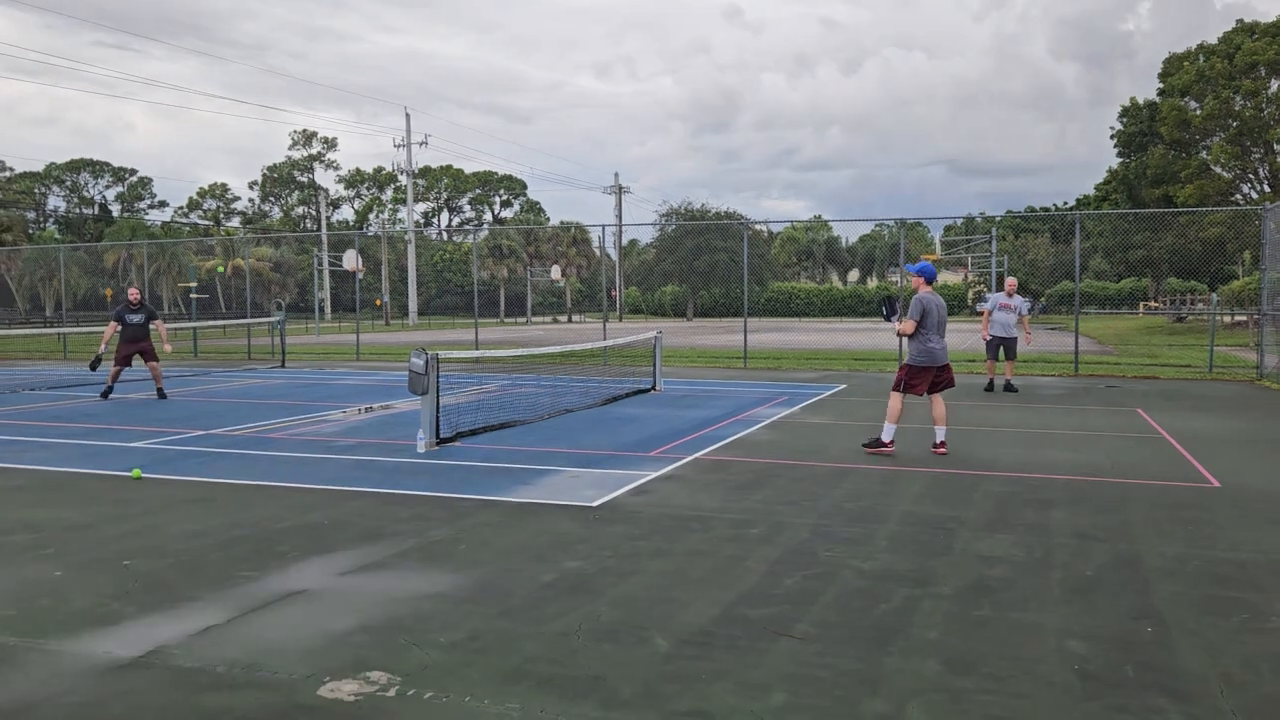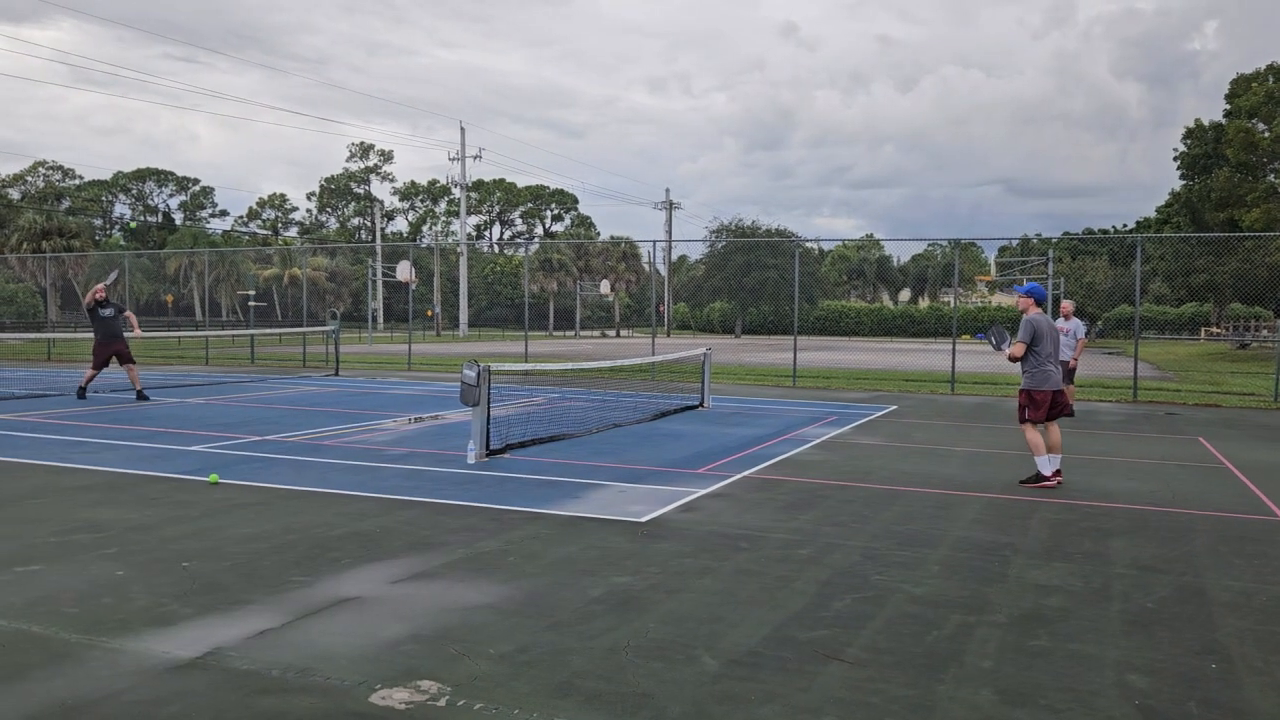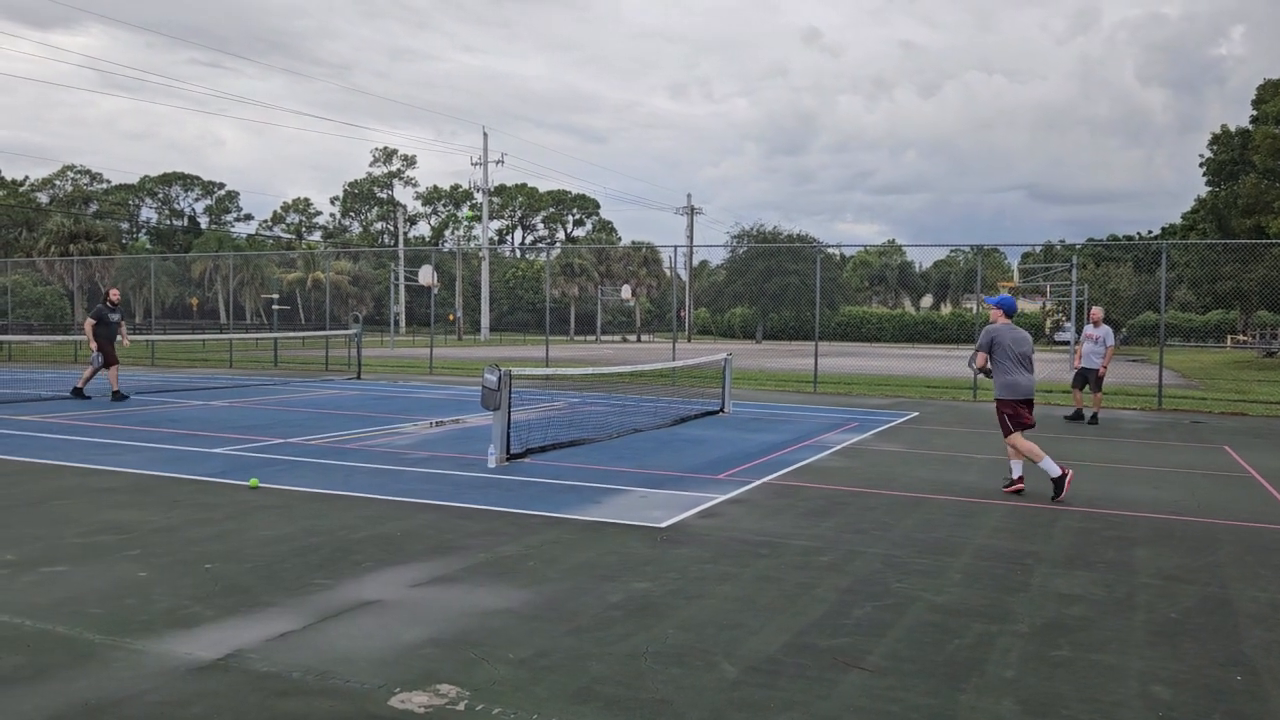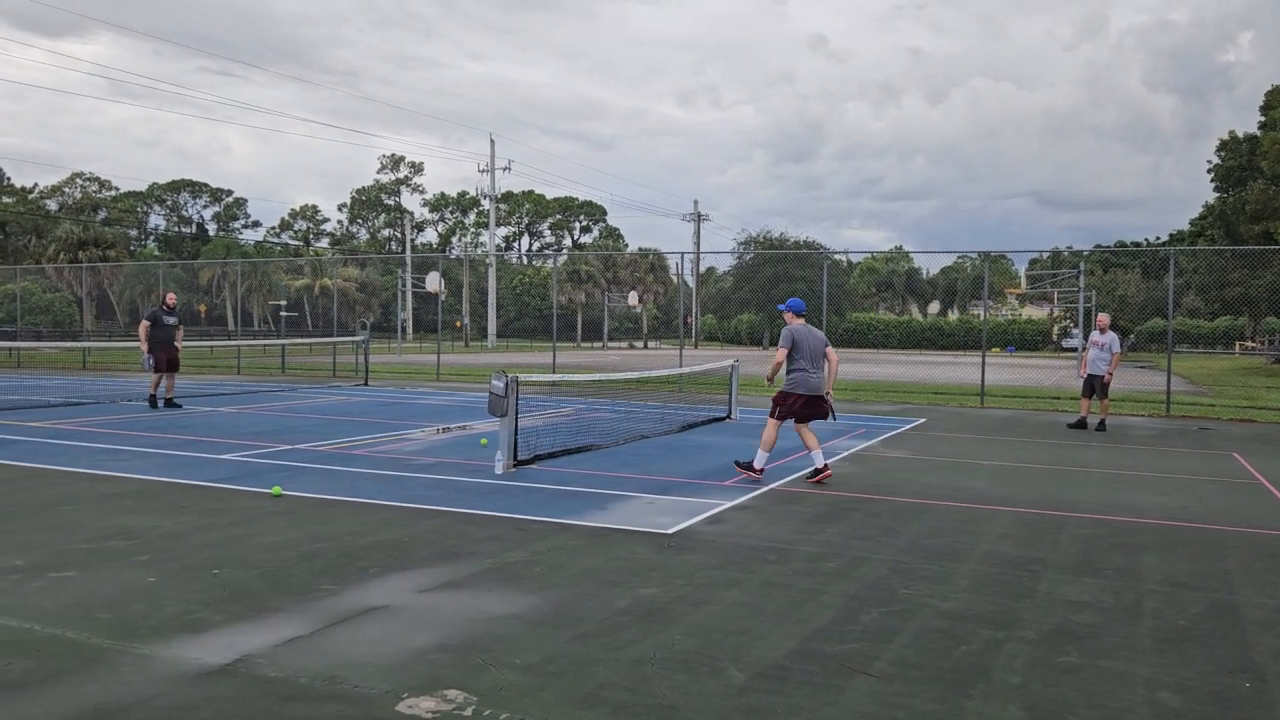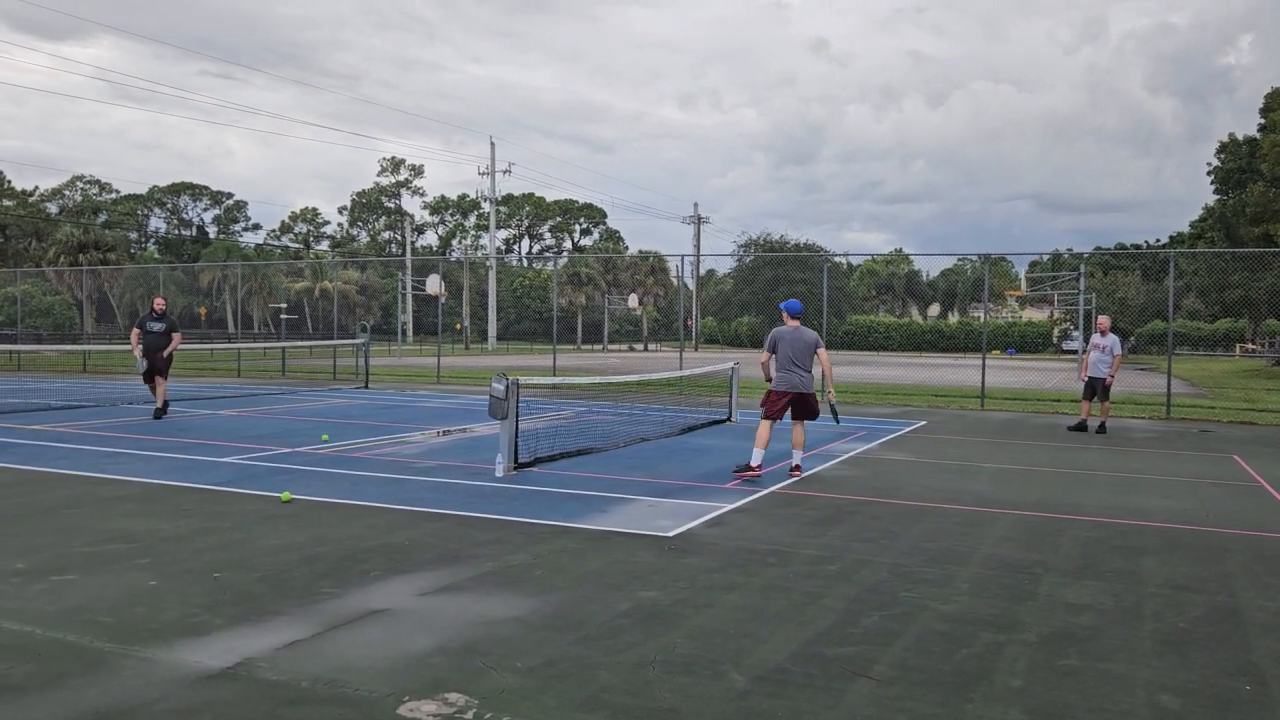
dt=1s
person 1, frame 1
left shoulder: (919, 299)
right shoulder: (940, 300)
left elbow: (909, 330)
left wrist: (899, 328)
right wrist: (906, 325)
left hip: (920, 358)
right hip: (940, 357)
left knee: (896, 395)
right knee: (936, 397)
left ankle: (886, 440)
right ankle: (940, 441)
person 1, frame 2
left shoulder: (1029, 321)
right shoulder: (1049, 322)
left elbow: (1018, 352)
left wrist: (1009, 353)
right wrist: (1016, 353)
left hip: (1036, 382)
right hip: (1054, 381)
left knee: (1029, 426)
right knee: (1051, 424)
left ankle: (1045, 474)
right ankle: (1054, 470)
person 1, frame 3
left shoulder: (990, 331)
right shoulder: (1025, 335)
left elbow: (979, 363)
left wrist: (990, 370)
left hip: (1008, 392)
right hip: (1027, 390)
left knee: (1014, 439)
right knee: (1012, 435)
left ankle: (1058, 474)
right ankle: (1017, 478)
person 1, frame 4
left shoulder: (789, 331)
right shoulder: (819, 333)
left elbow: (779, 359)
right elbow: (834, 360)
left wrist: (770, 376)
right wrist: (828, 387)
left hip: (796, 387)
right hip: (816, 389)
left knee: (773, 423)
right knee: (802, 426)
left ankle: (757, 467)
right ankle: (821, 466)
person 1, frame 5
left shoulder: (777, 333)
right shoulder: (813, 335)
left elbow: (764, 361)
right elbow: (825, 361)
left wrist: (769, 379)
right wrist: (829, 388)
left hip: (782, 386)
right hip: (805, 388)
left knee: (766, 423)
right knee: (798, 423)
left ankle: (754, 465)
right ankle: (797, 465)
